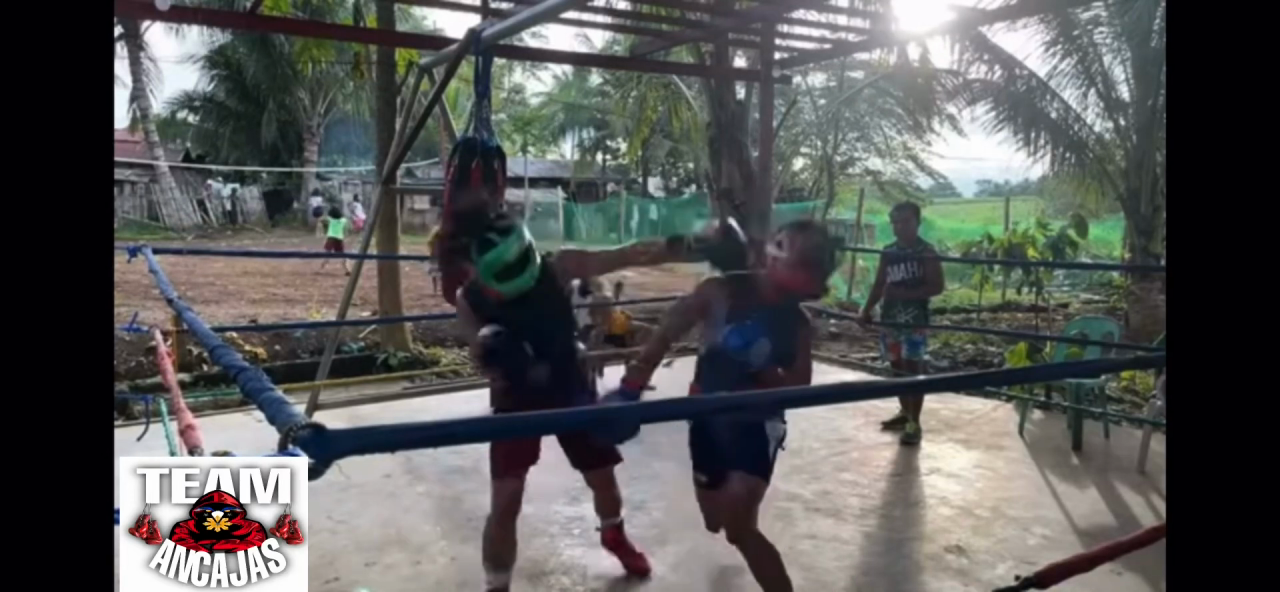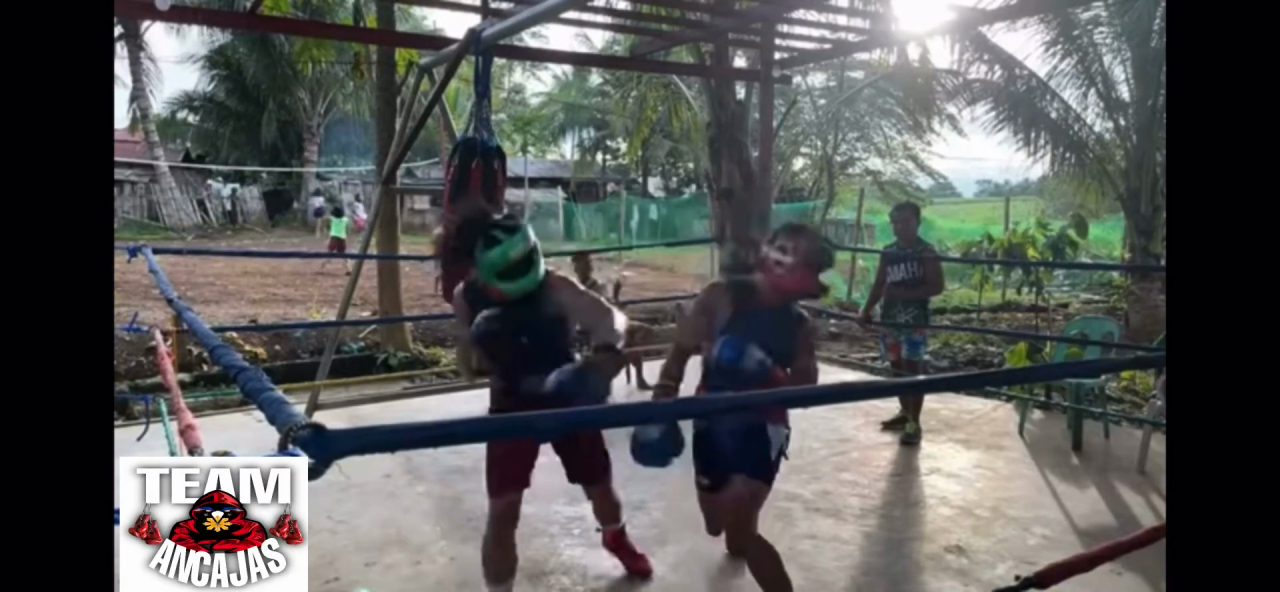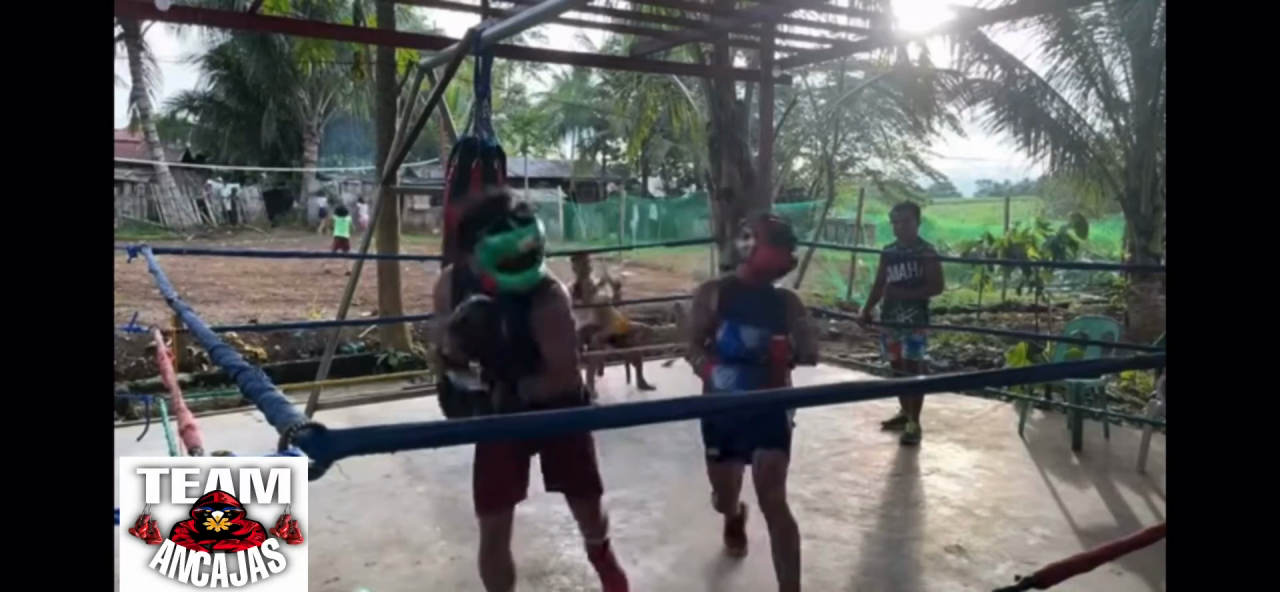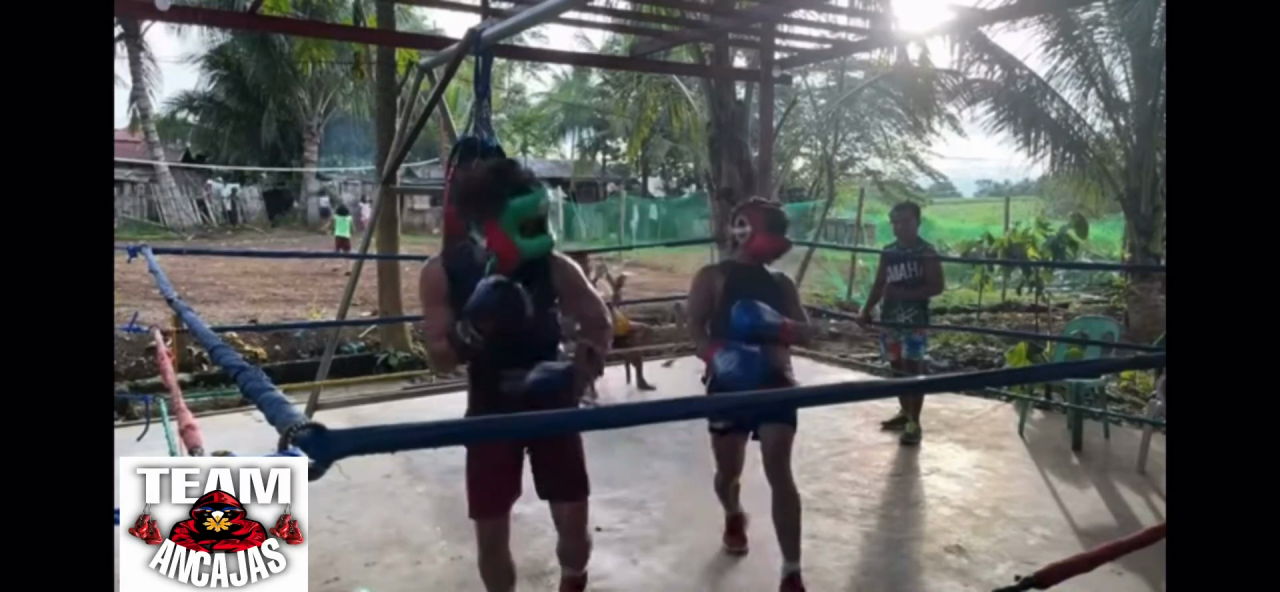
dt=0.1s
person 1, frame 1
left shoulder: (550, 269)
right shoulder: (468, 298)
left elbow: (625, 255)
right elbow: (484, 359)
left wrist: (681, 247)
right wrist: (492, 359)
left hip: (569, 385)
right hip: (516, 397)
left knee: (601, 475)
right knee: (505, 501)
left ankle: (614, 535)
person 1, frame 2
left shoulder: (552, 287)
right shoulder: (467, 296)
left elbow: (608, 318)
right elbow: (471, 360)
left wrist: (608, 349)
right wrist: (481, 345)
left hip: (568, 399)
right hip: (511, 402)
left knee: (600, 490)
right knee: (502, 512)
left ankle: (616, 536)
person 1, frame 3
left shoulder: (547, 294)
right shoulder: (451, 284)
left elbow: (564, 376)
right elbow: (446, 355)
left wrist: (506, 396)
right wrist: (455, 341)
left hip: (559, 406)
right hip: (501, 408)
left knee: (587, 509)
right knee: (494, 525)
left ankle: (600, 551)
person 1, frame 4
left shoulder: (552, 267)
right shoulder: (443, 273)
left elbow: (597, 327)
right elbow: (439, 357)
left wrist: (578, 372)
right wrist: (469, 332)
left hip: (552, 401)
right hip: (492, 407)
left knee: (573, 521)
right knee: (491, 530)
person 2, frame 1
left shoulder: (799, 323)
right shoulder: (719, 292)
left elbow: (798, 390)
right elbow: (667, 334)
left wrist: (767, 370)
right wrist: (633, 383)
left hip: (756, 424)
right hip: (709, 418)
left knee: (739, 525)
right knee: (717, 517)
right ankle: (732, 520)
person 2, frame 2
left shoulder: (797, 325)
right shoulder: (720, 296)
left elbow: (805, 386)
right elbow: (679, 352)
left wrist: (769, 375)
right wrist: (662, 403)
left hip: (762, 426)
right hip: (714, 422)
left knee: (742, 527)
right knee: (718, 522)
right ankle: (734, 529)
person 2, frame 3
left shoulder: (786, 301)
right shoulder: (713, 292)
left elbow: (809, 352)
right elbow: (694, 346)
left wrist: (769, 347)
right wrist: (713, 372)
left hip: (769, 405)
left knee: (773, 501)
right knee: (723, 498)
right ankle: (736, 516)
person 2, frame 4
left shoulder: (780, 283)
right shoulder: (712, 277)
left elbow: (803, 332)
right elbow: (695, 328)
left wrist: (775, 327)
right wrist: (717, 355)
left hip: (772, 380)
right hip: (729, 381)
left knee: (778, 473)
right knee: (728, 470)
right ankle: (734, 516)
person 3, frame 1
left shoulder: (926, 252)
right shoulder: (888, 252)
left elbow: (937, 286)
right elbow: (879, 284)
left wrist: (905, 293)
right wrist: (867, 310)
left hip: (914, 318)
right hip: (890, 316)
left knee: (914, 367)
right knee: (897, 366)
left ankle: (914, 423)
right ankle: (904, 412)
person 3, frame 2
left shoulder: (926, 252)
right shoulder: (888, 251)
left elbow: (937, 286)
right elbow: (879, 284)
left wrist: (905, 293)
right wrist: (867, 309)
left hip: (915, 318)
right hip: (890, 316)
left knee: (914, 368)
right knee: (897, 366)
left ankle: (914, 423)
right ankle: (904, 412)
person 3, frame 3
left shoulder: (926, 252)
right shoulder: (888, 251)
left elbow: (937, 286)
right elbow: (879, 284)
left wrist: (905, 293)
right wrist: (867, 309)
left hip: (914, 318)
right hip: (890, 316)
left knee: (914, 368)
right knee: (897, 366)
left ankle: (914, 423)
right ankle: (904, 412)
person 3, frame 4
left shoulder: (926, 252)
right shoulder: (888, 251)
left elbow: (937, 286)
right elbow: (879, 284)
left wrist: (904, 293)
right wrist: (867, 310)
left hip: (914, 318)
right hip: (889, 316)
left knee: (913, 368)
right knee: (897, 366)
left ankle: (914, 423)
right ankle: (904, 412)
